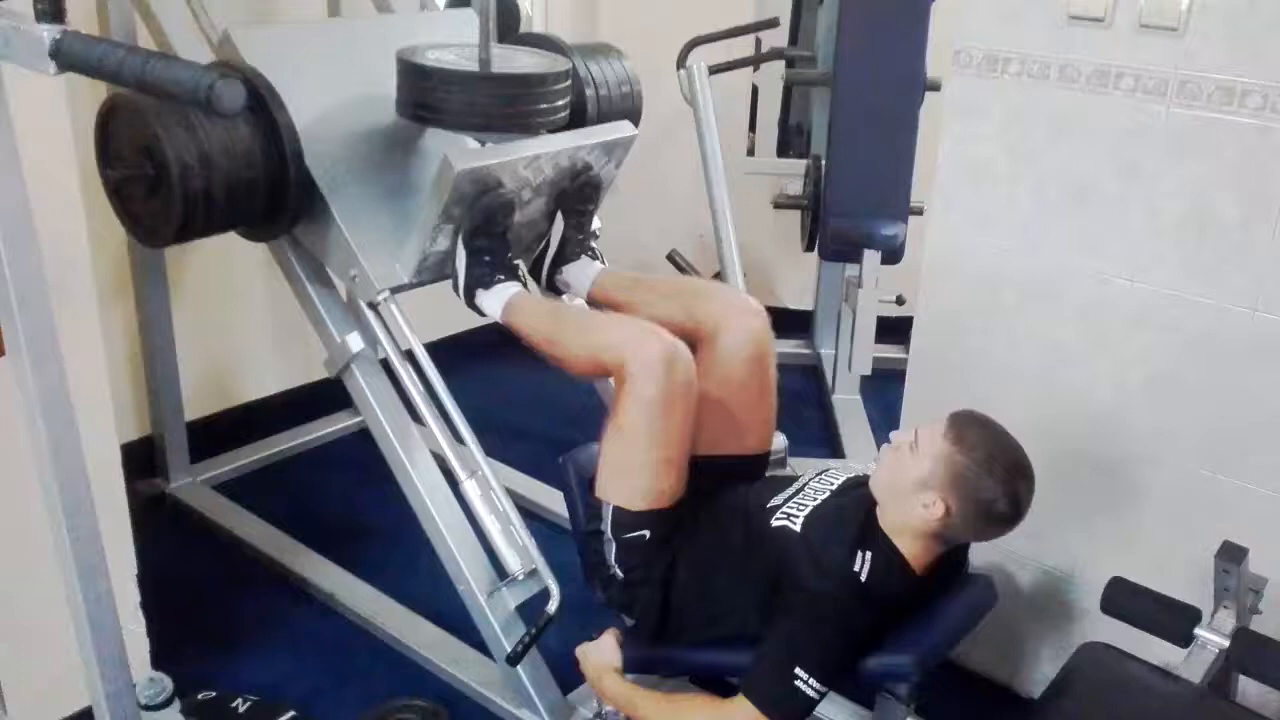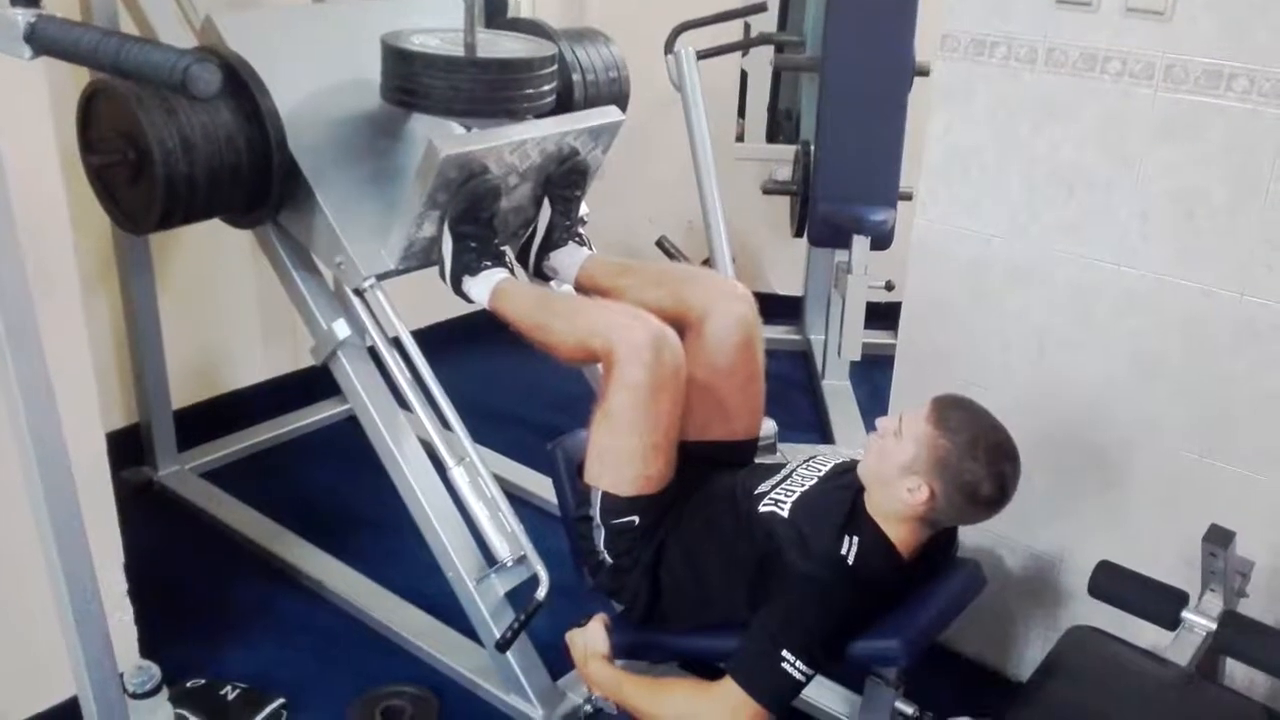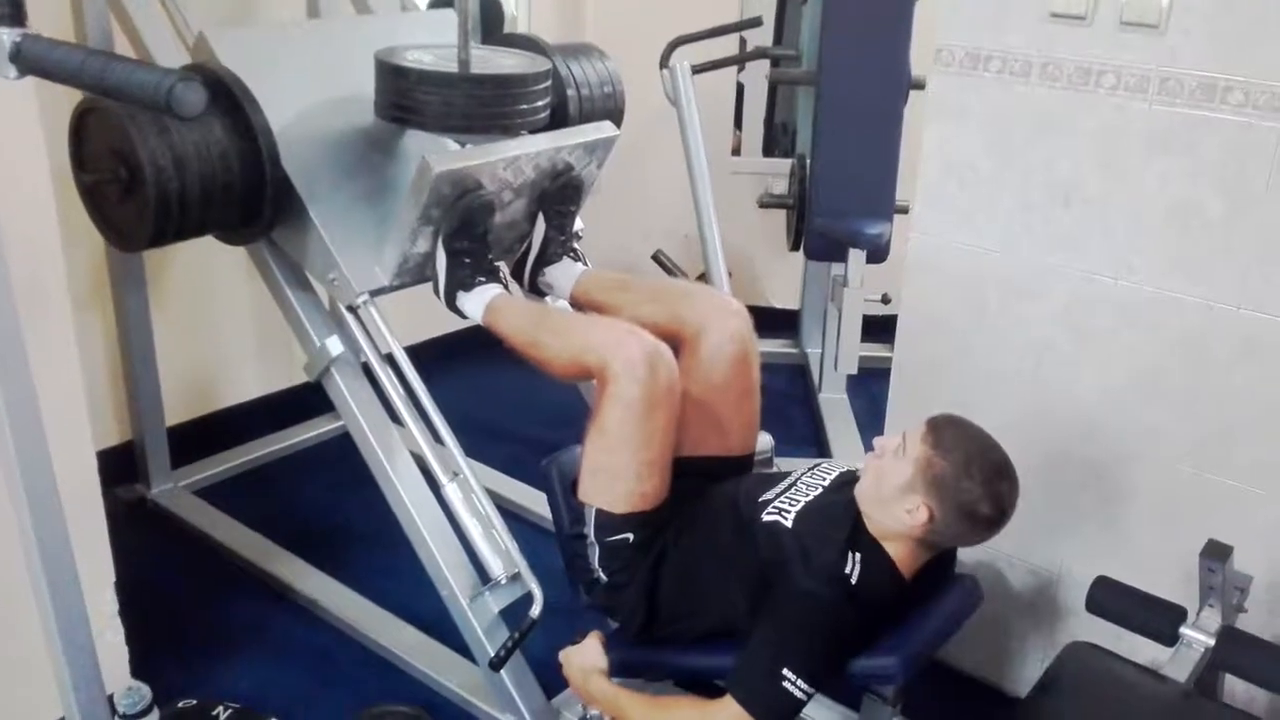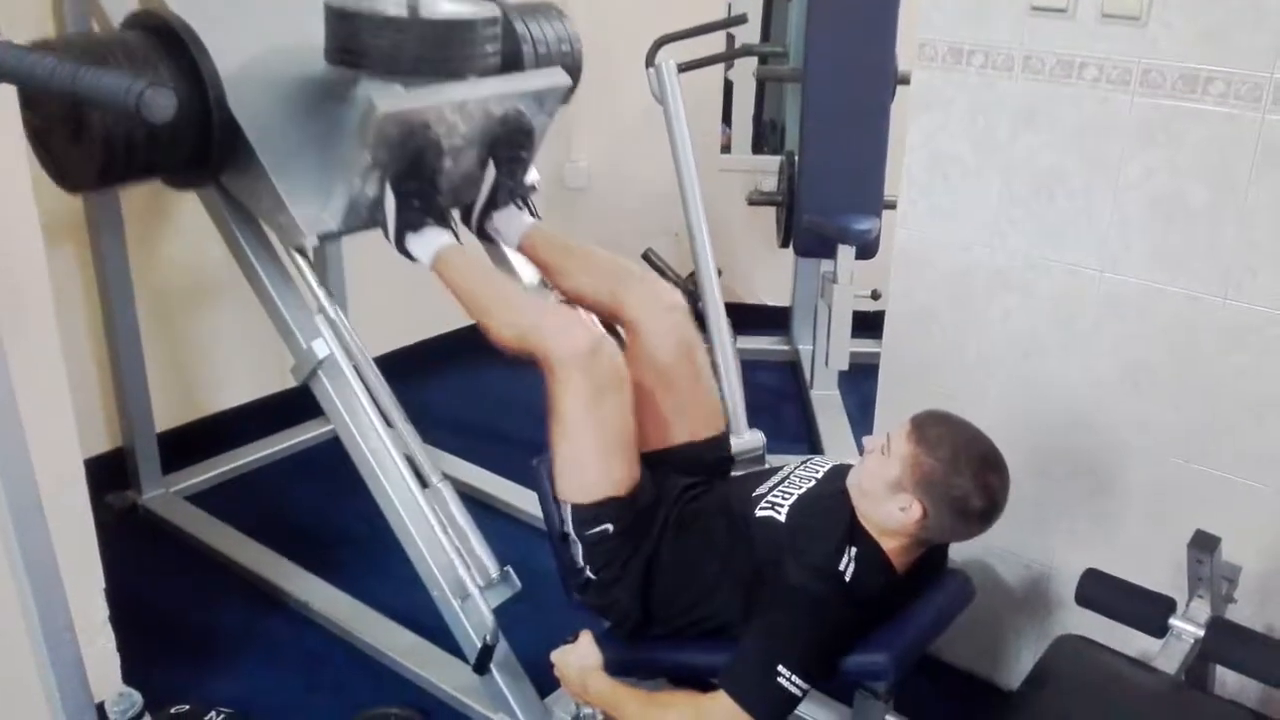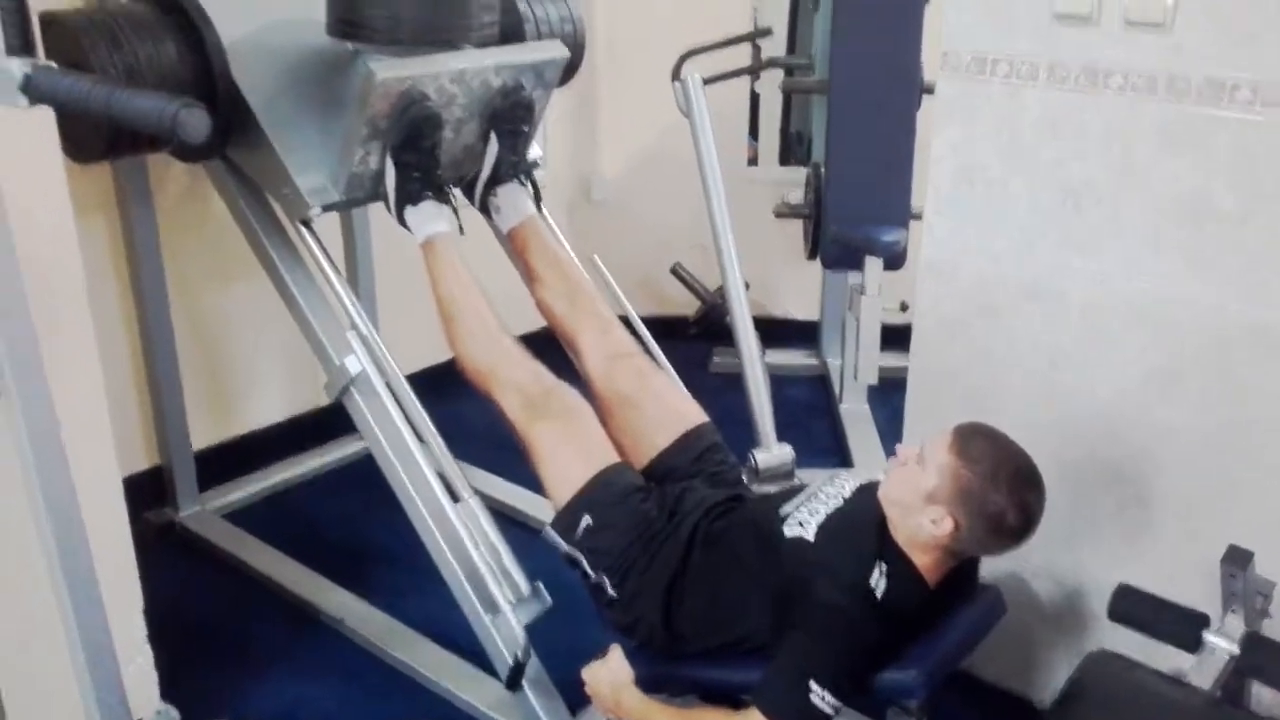
dt=1s
person 1, frame 1
left shoulder: (838, 597)
right shoulder: (931, 543)
left hip: (651, 570)
right hip: (725, 507)
left knee: (653, 354)
right knee: (738, 319)
left ankle: (498, 294)
right ankle: (575, 271)
person 1, frame 2
left shoulder: (827, 581)
right shoulder: (921, 523)
left wrist: (598, 673)
left hip: (639, 555)
right hip: (714, 491)
left knee: (642, 339)
right knee: (725, 305)
left ankle: (487, 280)
right ankle: (564, 257)
person 1, frame 3
left shoulder: (828, 598)
right shoulder: (916, 541)
left hip: (634, 571)
right hip: (707, 502)
left knee: (636, 356)
right knee: (721, 321)
left ankle: (480, 295)
right ankle: (558, 270)
person 1, frame 4
left shoulder: (821, 593)
right shoulder: (908, 531)
left hip: (629, 566)
right hip: (697, 502)
left knee: (579, 350)
right knee: (658, 309)
left ankle: (432, 240)
right ankle: (507, 218)
person 1, frame 5
left shoulder: (852, 608)
right shoulder: (935, 548)
left hip: (654, 568)
right hip: (719, 512)
left knee: (536, 394)
right knee: (606, 343)
left ankle: (432, 219)
right ankle: (508, 197)
